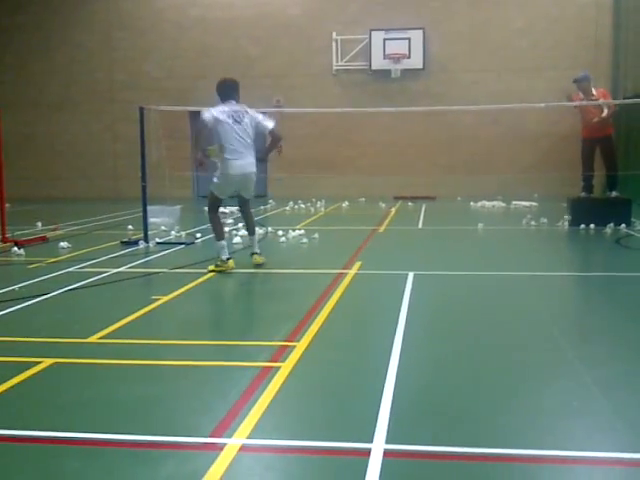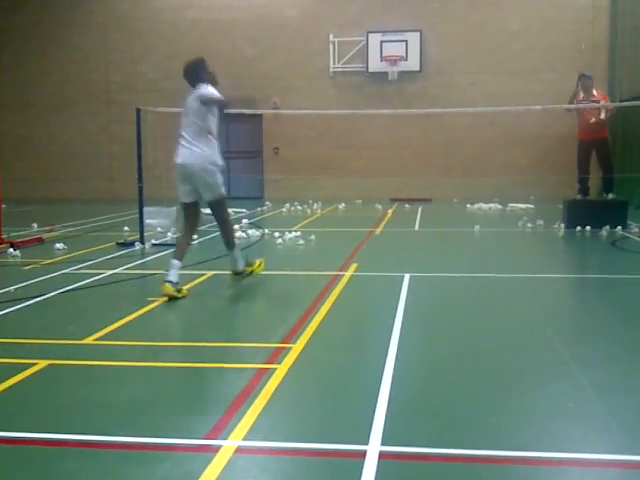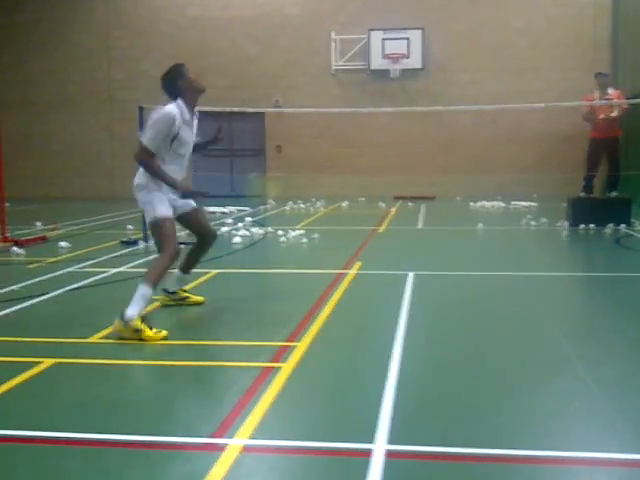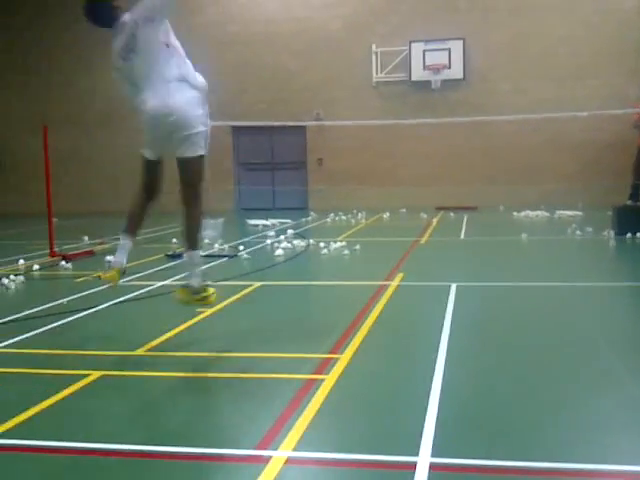
dt=0.4s
person 1, frame 1
left shoulder: (213, 113)
right shoulder: (251, 114)
left elbow: (206, 120)
right elbow: (276, 135)
left wrist: (205, 150)
right wrist: (264, 155)
left hip: (228, 171)
right hip: (249, 170)
left knee: (213, 210)
right knee: (245, 209)
left ankle: (225, 258)
right ankle: (256, 253)
person 1, frame 2
left shoulder: (193, 99)
right shoulder: (206, 91)
right elbow: (214, 100)
left hip: (183, 162)
right hip: (204, 162)
left knee: (190, 224)
right knee: (222, 217)
left ankle: (171, 281)
right ankle: (239, 267)
person 1, frame 3
left shoulder: (191, 115)
right shoulder: (168, 114)
right elbow: (142, 156)
left wrist: (209, 142)
right wrist: (175, 182)
left hip: (172, 190)
right hip: (153, 189)
left knee: (208, 235)
right knee: (170, 250)
left ankle: (172, 289)
right ankle: (130, 319)
person 1, frame 4
left shoulder: (120, 50)
left hip: (153, 113)
right hip: (183, 108)
left knee: (147, 190)
right knee: (191, 196)
left ankle: (119, 263)
right ankle: (194, 283)
